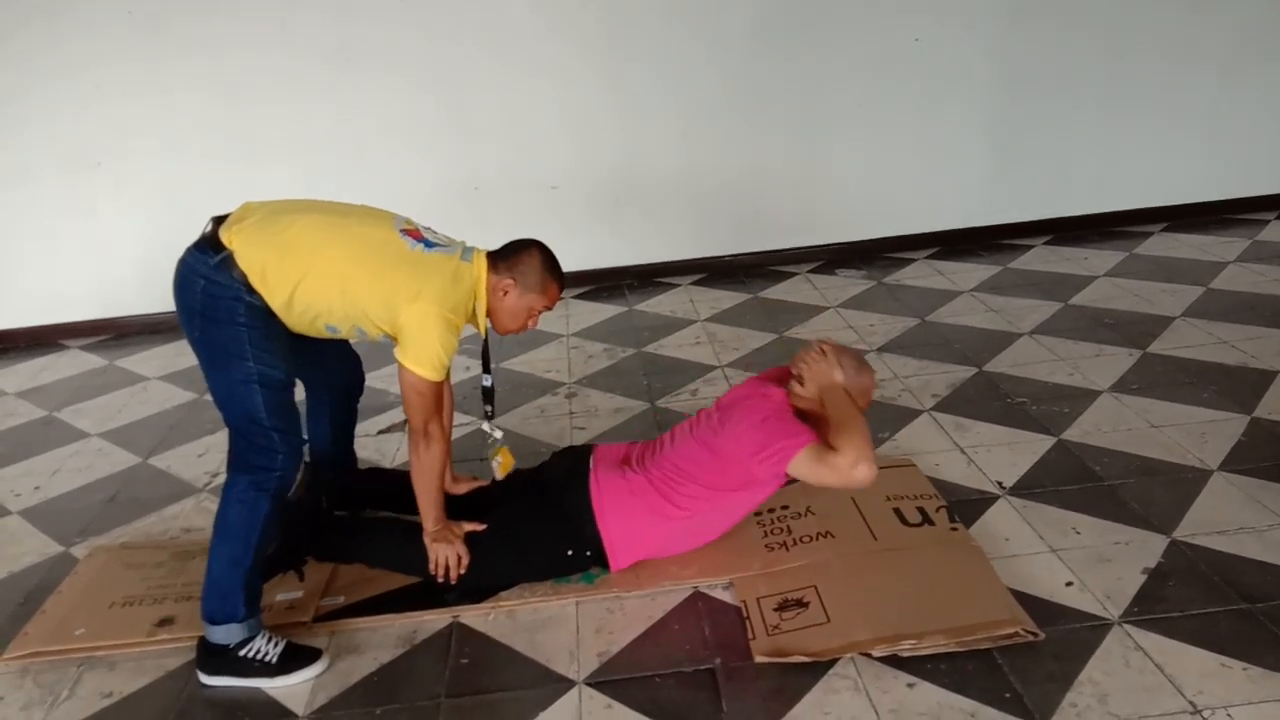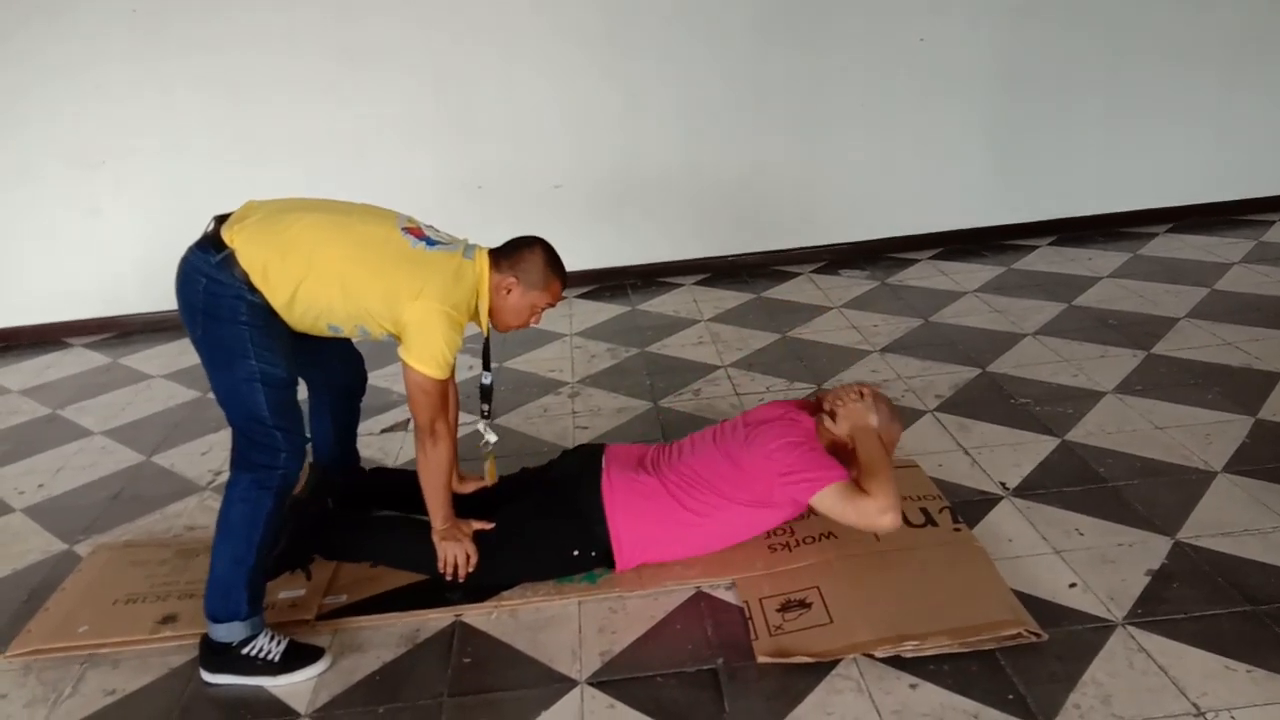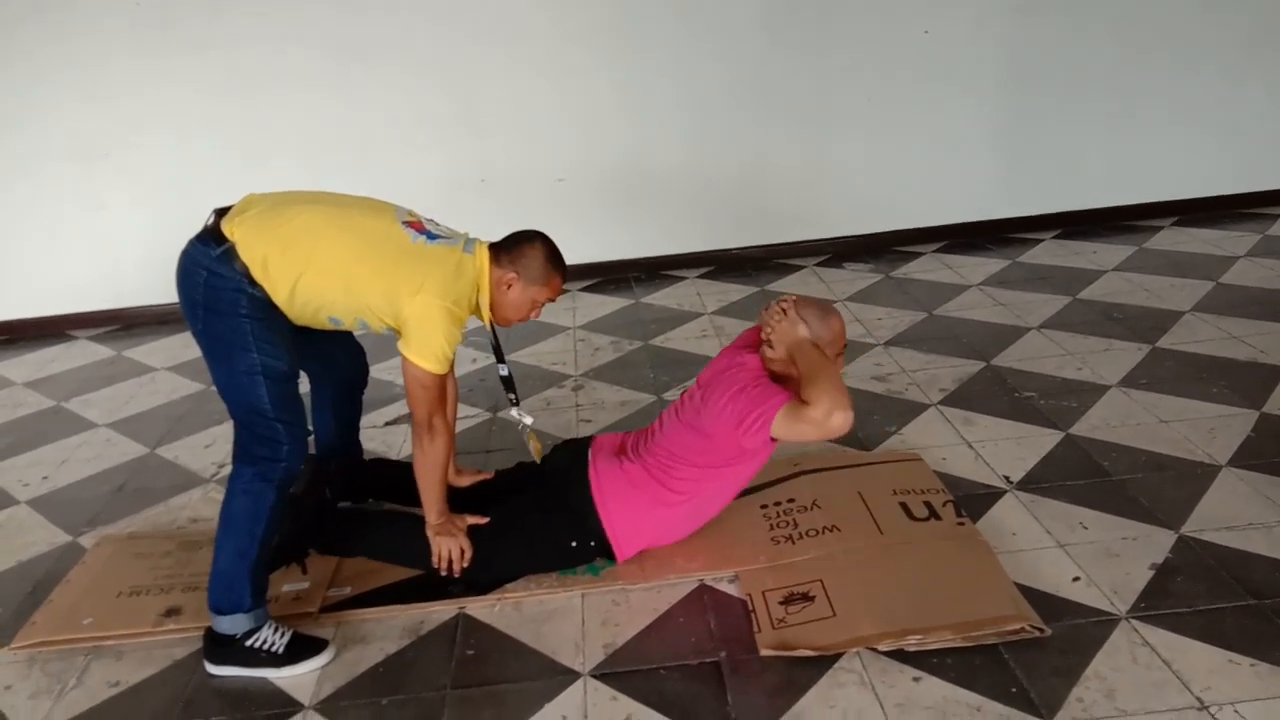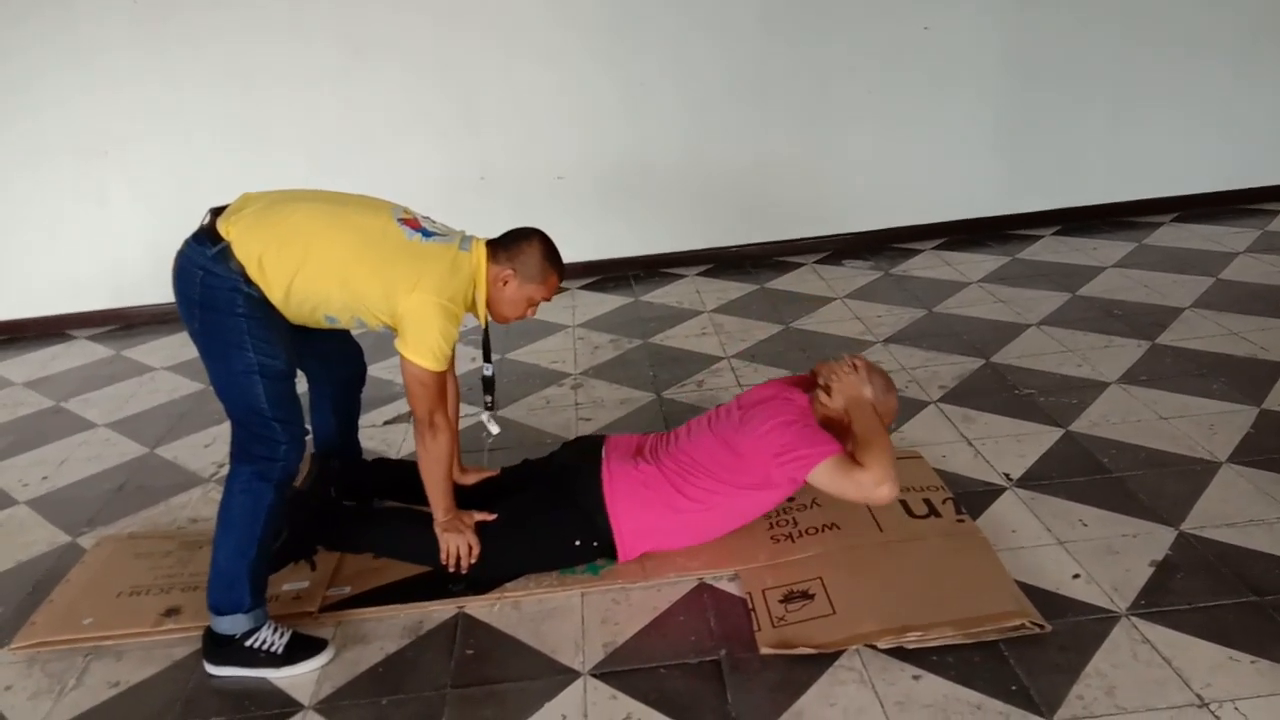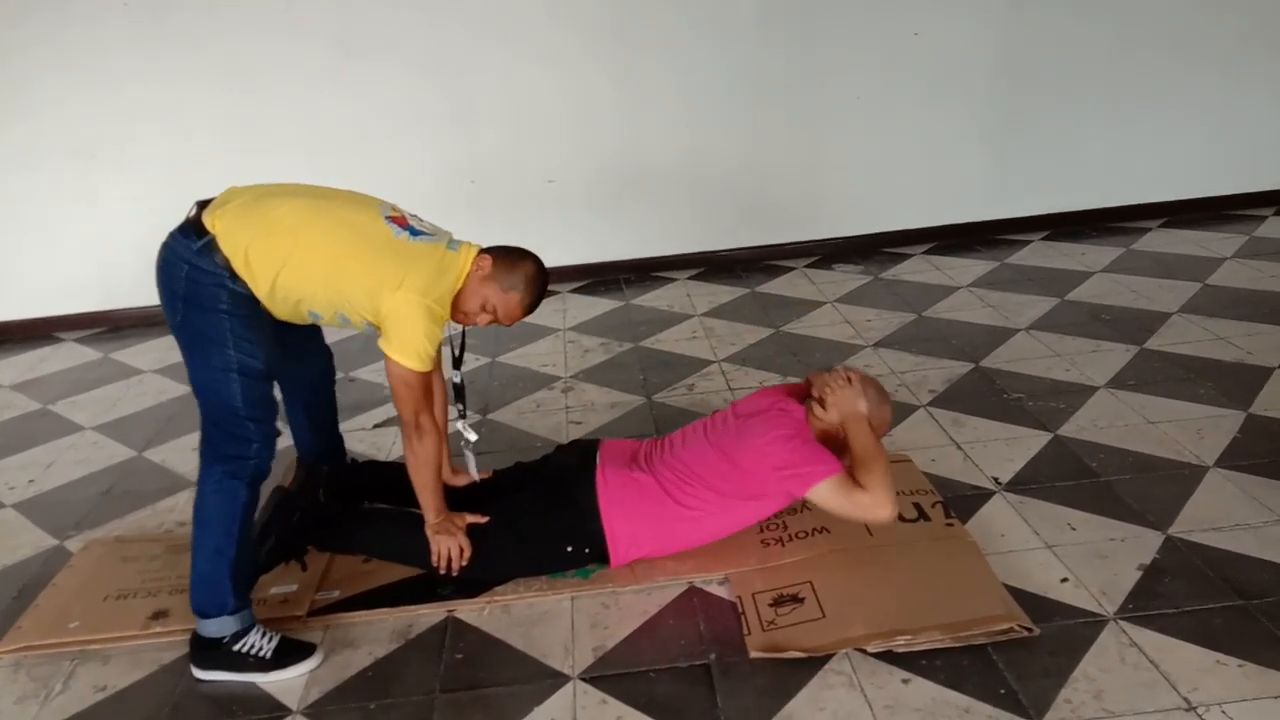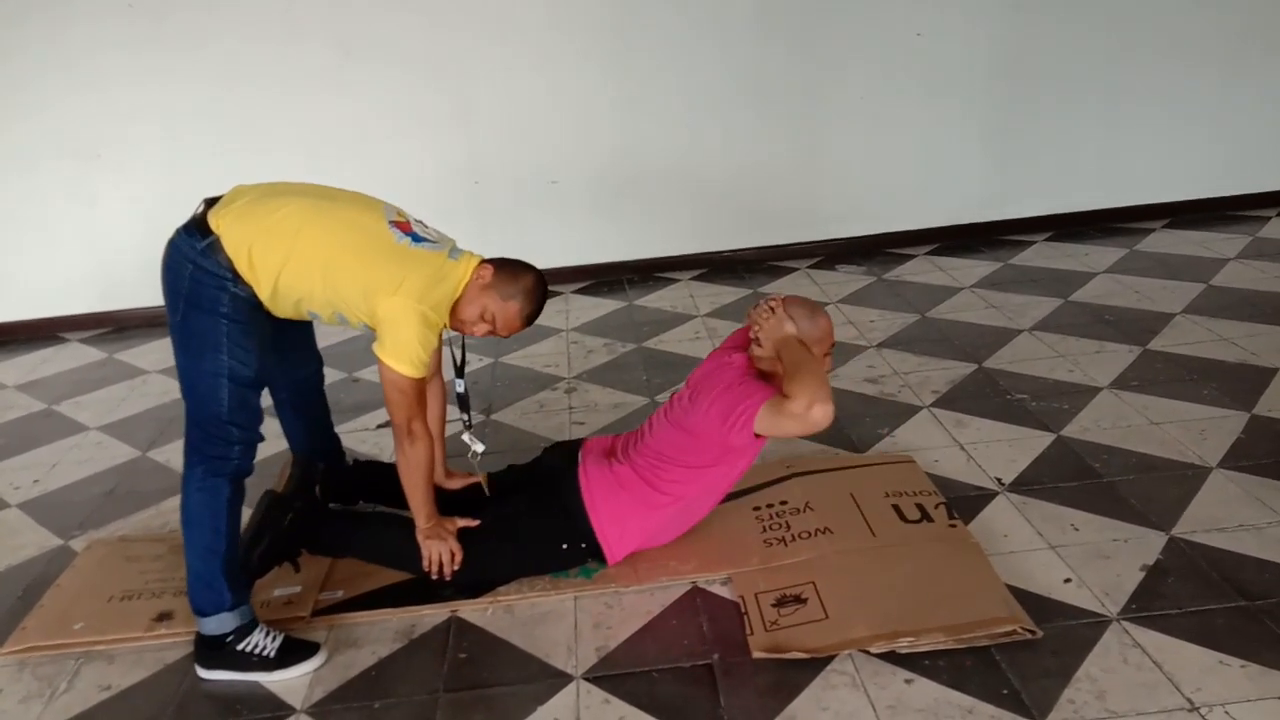
dt=0.4s
person 1, frame 1
left shoulder: (768, 388)
right shoulder: (775, 429)
left elbow: (797, 375)
right elbow: (857, 468)
right wrist: (832, 393)
left hip: (586, 474)
right hip: (585, 528)
left knee: (456, 506)
left ankle: (327, 495)
right ankle: (307, 532)
person 1, frame 2
left shoulder: (793, 413)
right shoulder: (798, 454)
left elbow: (829, 404)
right elbow: (882, 513)
left wrist: (853, 423)
right wrist: (864, 432)
left hip: (597, 474)
right hip: (596, 531)
left knee: (470, 507)
left ankle: (337, 494)
right ankle: (317, 533)
person 1, frame 3
left shoulder: (750, 352)
right shoulder: (754, 396)
right elbow: (834, 417)
right wrist: (801, 345)
left hip: (587, 467)
right hip: (590, 521)
left knee: (463, 498)
left ankle: (335, 483)
right ankle: (308, 525)
person 1, frame 4
left shoulder: (789, 392)
right shoulder: (795, 433)
left elbow: (818, 378)
right elbow: (878, 484)
right wrist: (860, 406)
left hip: (596, 465)
right hip: (595, 518)
left knee: (469, 498)
left ankle: (339, 483)
right ankle: (317, 522)
person 1, frame 5
left shoulder: (787, 400)
right shoulder: (792, 445)
left elbow: (821, 387)
right elbow: (879, 504)
left wrist: (848, 418)
right wrist: (858, 421)
left hip: (594, 469)
right hip: (593, 527)
left knee: (466, 499)
left ankle: (333, 484)
right ankle: (309, 522)
person 1, frame 6
left shoulder: (741, 353)
right shoulder: (740, 395)
left elbow: (768, 332)
right elbow: (814, 411)
right wrist: (789, 341)
left hip: (577, 469)
right hip: (579, 523)
left knee: (455, 500)
right knee: (450, 562)
left ankle: (326, 481)
right ankle: (296, 526)
person 2, frame 1
left shoulder: (457, 268)
right shoulder: (436, 307)
left elbow: (437, 386)
right elbow: (425, 430)
left wrist: (445, 479)
right wrist: (435, 528)
left hip: (252, 256)
right hip: (224, 286)
left knee: (339, 378)
right knee: (270, 457)
right ankle: (228, 638)
person 2, frame 2
left shoulder: (460, 267)
right shoulder: (440, 305)
left elbow: (442, 388)
right elbow: (431, 428)
left wrist: (453, 479)
right wrist: (444, 525)
left hip: (255, 254)
right hip: (225, 286)
left knee: (341, 377)
right knee: (274, 456)
right ankle: (231, 637)
person 2, frame 3
left shoulder: (461, 262)
right shoulder: (441, 300)
left elbow: (442, 378)
right elbow: (428, 422)
left wrist: (450, 470)
right wrist: (437, 520)
left hip: (255, 248)
right hip: (227, 279)
left knee: (343, 371)
right knee: (276, 450)
right ankle: (235, 630)
person 2, frame 4
left shoulder: (457, 258)
right shoulder: (435, 297)
left elbow: (442, 377)
right elbow: (431, 421)
left wrist: (454, 469)
right wrist: (445, 518)
left hip: (254, 246)
right hip: (222, 278)
left knee: (341, 370)
right knee: (273, 449)
right ankle: (234, 629)
person 2, frame 5
left shoulder: (443, 261)
right shoulder: (418, 297)
left elbow: (430, 376)
right elbow: (418, 422)
left wrist: (444, 470)
right wrist: (436, 520)
left hip: (245, 243)
right hip: (208, 270)
left knee: (312, 379)
right knee: (243, 446)
right ankle: (220, 633)
person 2, frame 6
left shoulder: (446, 270)
right shoulder: (413, 303)
left elbow: (430, 377)
right elbow: (409, 428)
left wrist: (439, 471)
right wrist: (427, 525)
left hip: (251, 245)
right hip: (212, 268)
left knee: (303, 386)
right knee: (224, 447)
right ankle: (223, 632)
